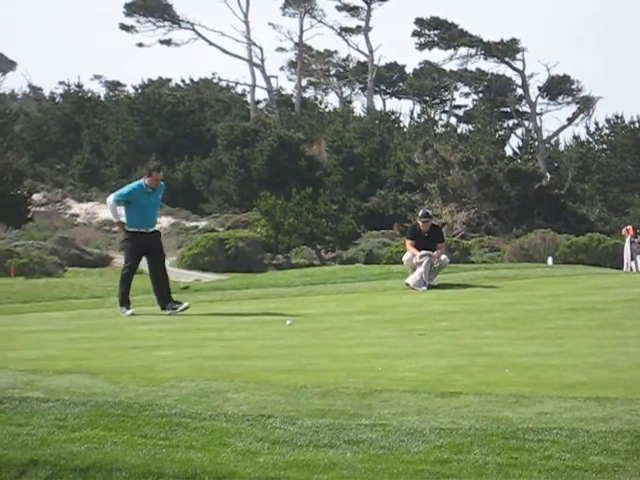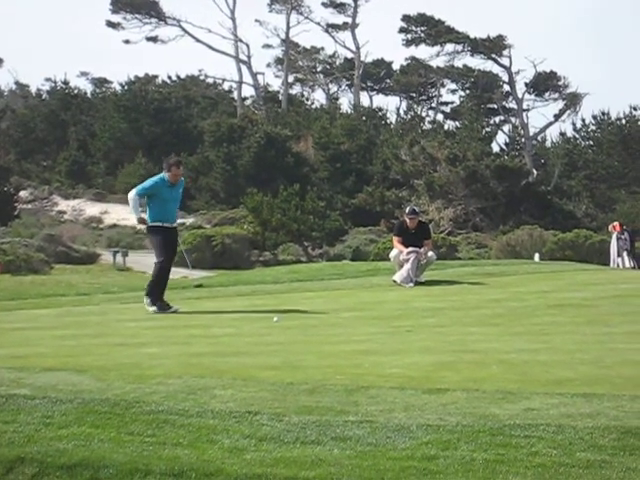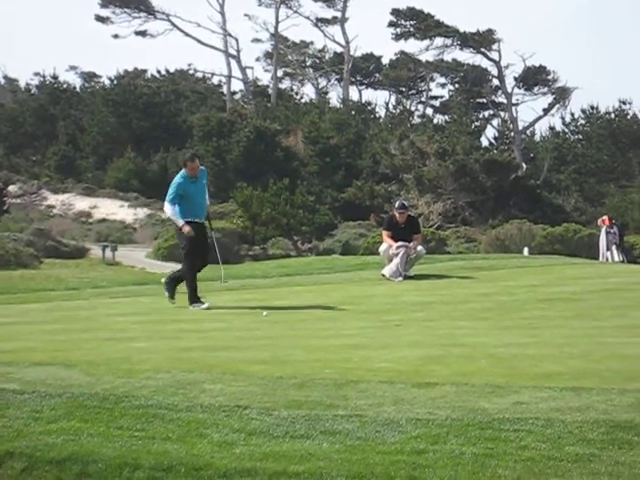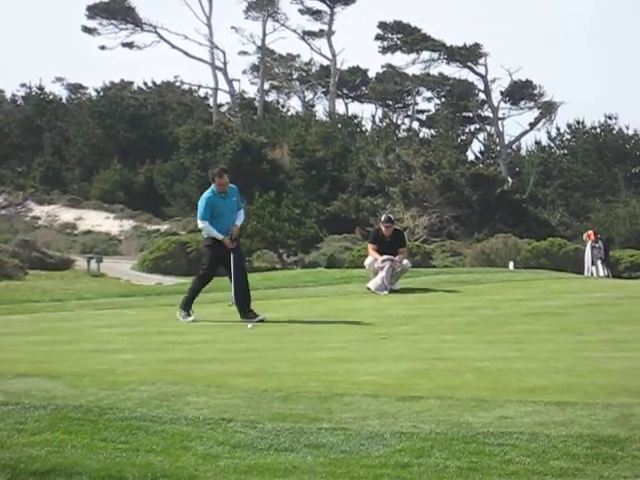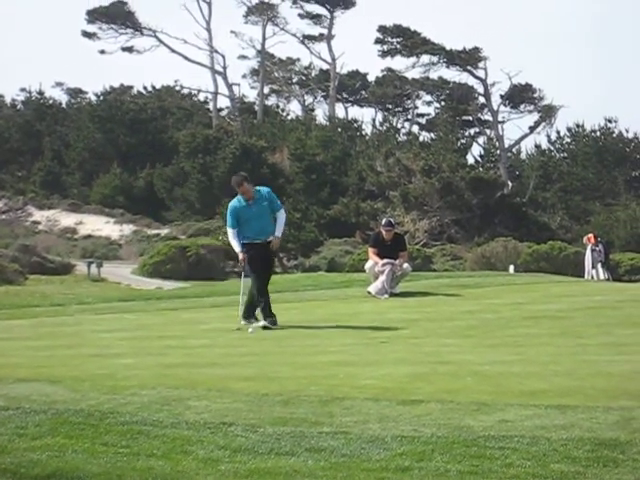
dt=0.5s
person 1, frame 1
left shoulder: (161, 187)
right shoulder: (133, 190)
right elbow: (111, 200)
right wrist: (117, 220)
left hip: (152, 234)
right hip: (134, 235)
left knee: (159, 268)
right knee: (129, 270)
left ankle: (167, 303)
right ankle: (124, 304)
person 1, frame 2
left shoulder: (181, 183)
right shoulder: (155, 183)
right elbow: (133, 195)
right wrist: (138, 216)
left hip: (172, 228)
right hip: (156, 228)
left knee: (167, 265)
right knee: (162, 261)
left ankle: (157, 300)
right ankle: (150, 295)
person 1, frame 3
left shoulder: (202, 172)
right shoulder: (178, 183)
right elbow: (168, 208)
left wrist: (206, 205)
right wrist: (183, 225)
left hip: (199, 224)
right hip: (185, 225)
left knee: (203, 260)
right knee: (191, 262)
left ankle: (171, 281)
right ankle: (193, 299)
person 1, frame 4
left shoulder: (234, 190)
right shoulder: (207, 198)
left elbow: (240, 210)
right elbow: (203, 225)
left wrist: (237, 225)
right wrist: (222, 238)
left hip: (230, 240)
right hip: (214, 241)
left knee: (240, 274)
right knee: (204, 276)
left ankle: (246, 312)
right ankle: (184, 308)
person 1, frame 5
left shoulder: (267, 193)
right shoulder: (234, 206)
left elbow: (281, 214)
right elbow: (231, 232)
left wrist: (277, 236)
right wrist: (239, 252)
left hip: (269, 243)
right hip: (250, 246)
left knee: (262, 281)
right knee: (259, 281)
left ankle: (248, 314)
right ankle: (268, 316)
